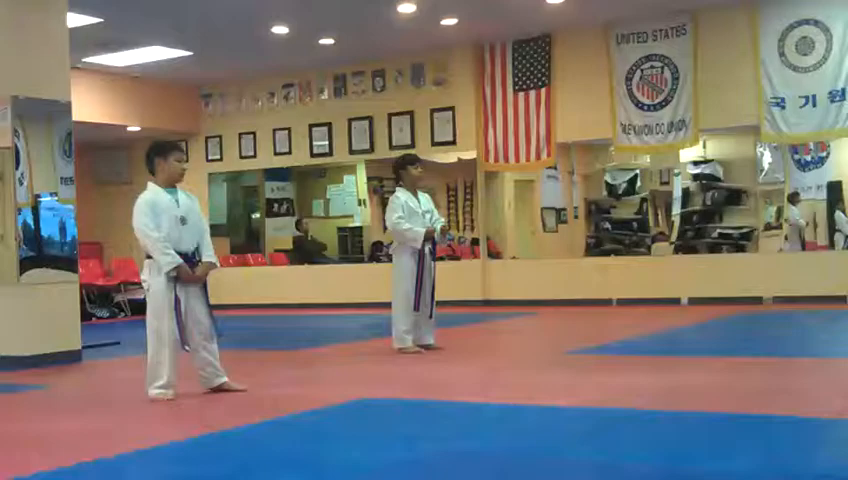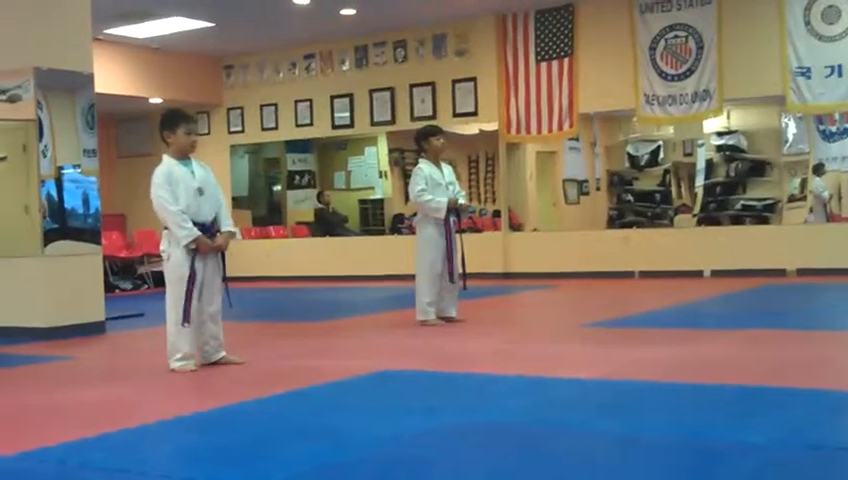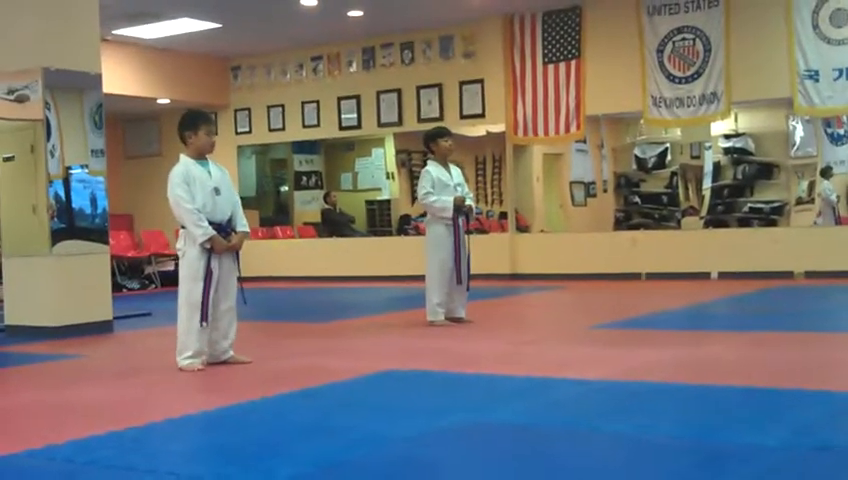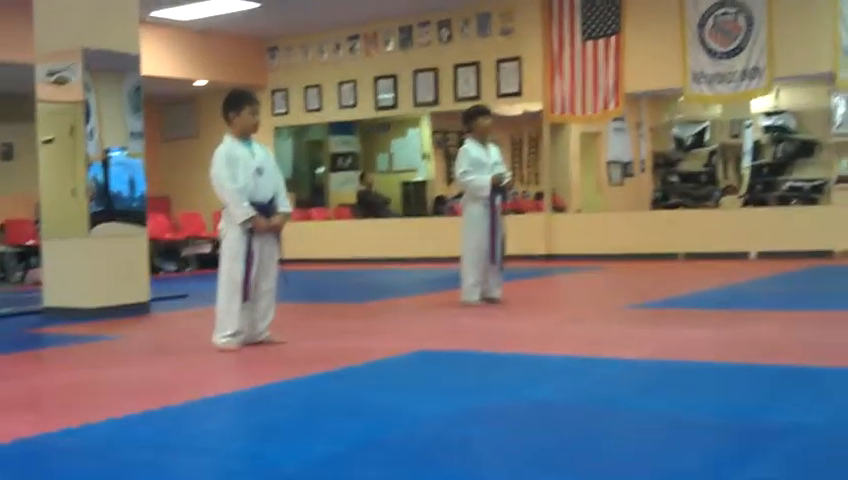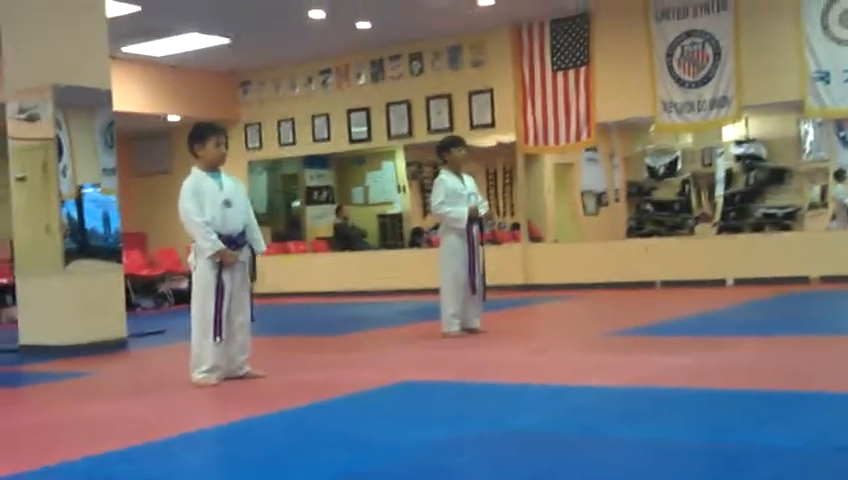
dt=0.7s
person 1, frame 1
left shoulder: (189, 199)
right shoulder: (147, 201)
left elbow: (203, 232)
right elbow: (151, 239)
left wrist: (206, 262)
right wrist: (178, 267)
left hip: (193, 271)
right hip: (163, 274)
left knee: (203, 327)
right knee: (163, 333)
left ankle: (215, 379)
right ankle: (161, 387)
person 1, frame 2
left shoulder: (203, 170)
right shoulder: (163, 173)
left elbow: (219, 202)
right elbow: (169, 212)
left wrist: (226, 232)
right wrist: (197, 239)
left hip: (211, 242)
right hip: (182, 245)
left knee: (212, 302)
right knee: (182, 303)
left ankle: (213, 352)
right ankle: (181, 358)
person 1, frame 3
left shoulder: (219, 170)
right shoulder: (180, 172)
left elbow: (234, 202)
right elbow: (186, 210)
left wrist: (240, 232)
right wrist: (212, 238)
left hip: (226, 242)
right hip: (198, 244)
left knee: (225, 300)
right knee: (194, 301)
left ankle: (221, 351)
right ankle: (190, 356)
person 1, frame 4
left shoulder: (263, 151)
right shoulder: (225, 152)
left elbow: (277, 183)
right elbow: (227, 190)
left wrist: (281, 212)
right wrist: (252, 218)
left hip: (268, 223)
right hip: (240, 224)
left knee: (264, 281)
right knee: (235, 279)
left ankle: (257, 331)
right ankle: (228, 335)
person 1, frame 5
left shoulder: (233, 183)
right shoulder: (192, 184)
left elbow: (248, 217)
right elbow: (194, 222)
left wrist: (257, 250)
right wrist: (219, 251)
left hip: (239, 256)
right hip: (210, 258)
left knee: (239, 314)
right knee: (208, 315)
left ankle: (237, 366)
right ankle: (206, 370)
person 2, frame 1
left shoulder: (425, 198)
right shoulder: (397, 198)
left elbow: (435, 219)
right elbow: (395, 225)
left wrist: (440, 229)
right wrist: (422, 233)
left hip: (425, 253)
right hip: (406, 253)
left knee: (427, 297)
right knee: (406, 297)
left ankle: (425, 338)
right ankle: (404, 341)
person 2, frame 2
left shoulder: (448, 169)
right shoulder: (421, 170)
left elbow: (457, 192)
right elbow: (418, 196)
left wrist: (460, 204)
right wrist: (445, 204)
left hip: (447, 224)
right hip: (429, 225)
left knee: (450, 269)
right knee: (430, 269)
left ankle: (447, 311)
right ankle: (426, 314)
person 2, frame 3
left shoulder: (456, 171)
right shoulder: (429, 172)
left elbow: (467, 194)
right elbow: (424, 198)
left wrist: (468, 205)
right wrist: (452, 203)
left hip: (457, 225)
right hip: (439, 226)
left knee: (459, 269)
right knee: (440, 269)
left ankle: (455, 311)
right ankle: (436, 314)
person 2, frame 4
left shoulder: (494, 150)
right shoulder: (467, 150)
left elbow: (503, 173)
right elbow: (462, 177)
left wrist: (505, 182)
right wrist: (488, 182)
left hip: (493, 204)
right hip: (476, 205)
left knee: (494, 249)
right knee: (475, 249)
left ankle: (490, 291)
right ankle: (471, 294)
person 2, frame 5
left shoulder: (469, 180)
right shoulder: (442, 181)
left elbow: (479, 202)
right elbow: (437, 208)
left wrist: (483, 213)
right wrist: (465, 214)
left hip: (471, 235)
right hip: (453, 236)
left knee: (474, 278)
right knee: (454, 280)
left ankle: (471, 322)
right ankle: (451, 325)
